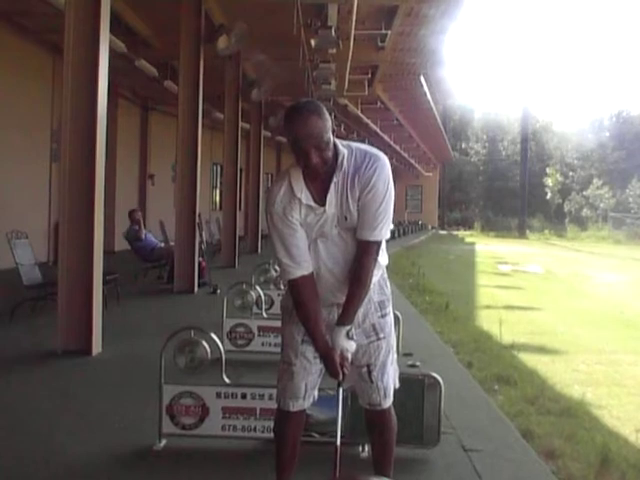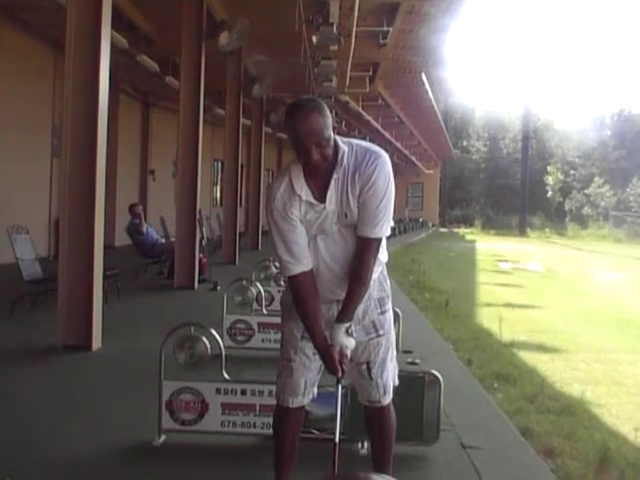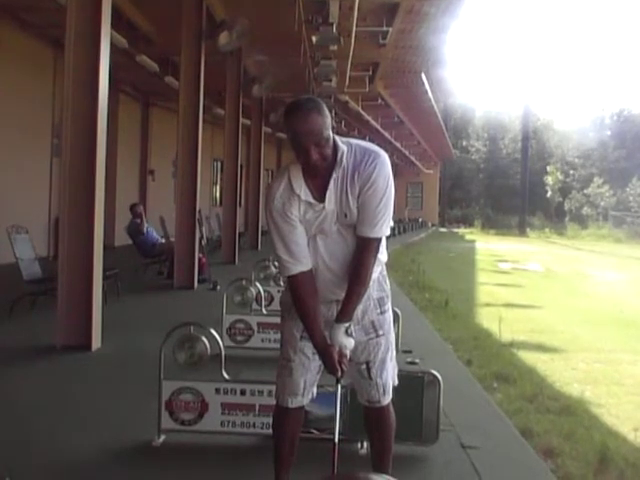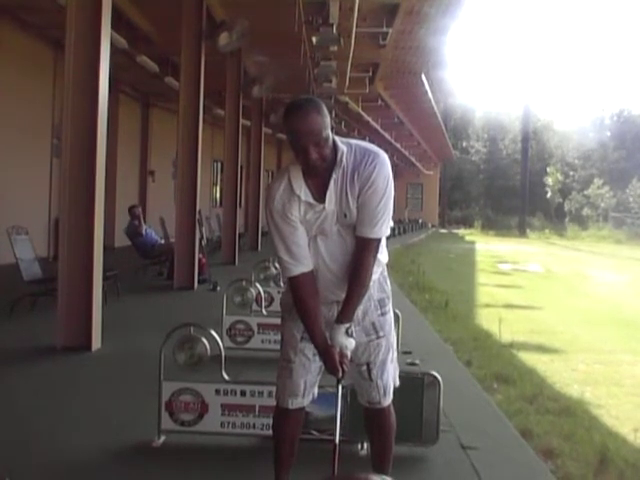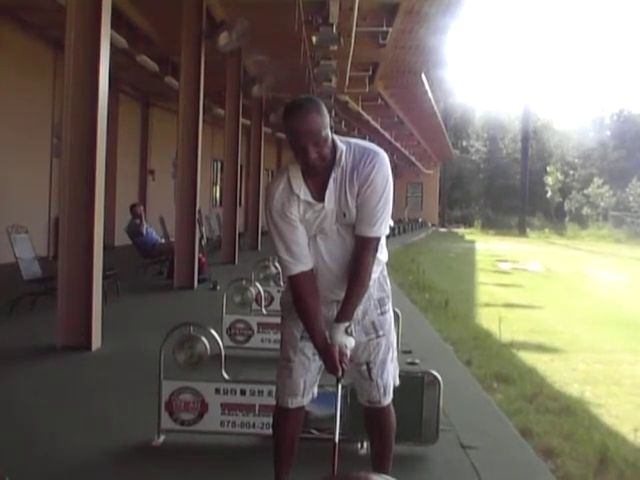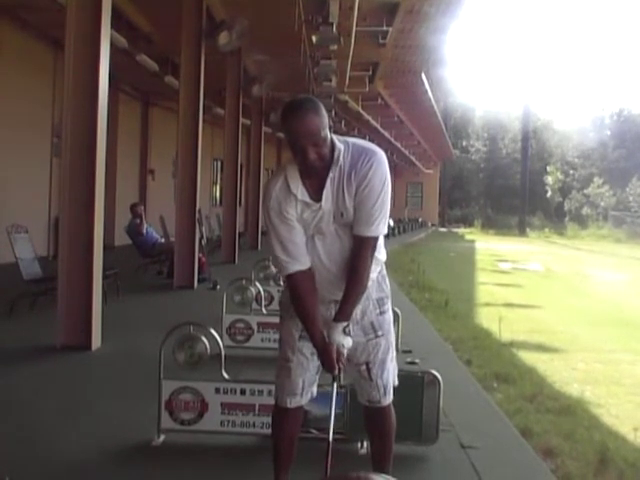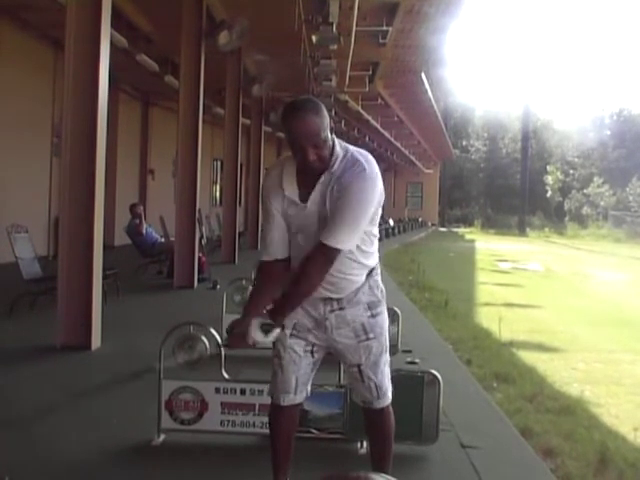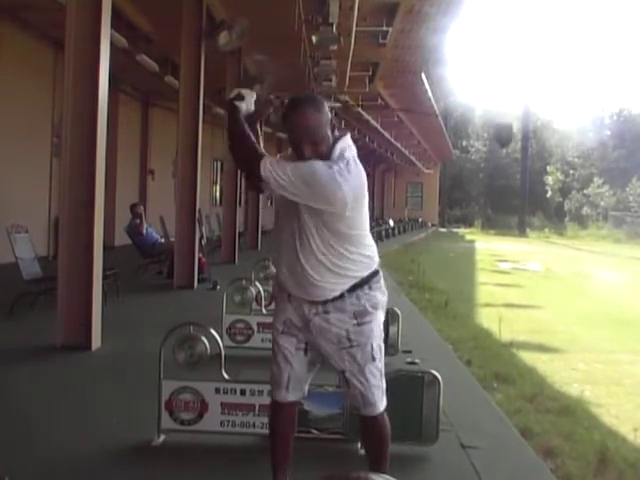
dt=0.5s
person 1, frame 1
left shoulder: (371, 167)
right shoulder: (282, 196)
left elbow: (369, 252)
right elbow: (299, 276)
left wrist: (344, 328)
right wrist: (322, 346)
left hip: (365, 299)
right hip: (308, 303)
left knee: (379, 399)
right knee: (291, 401)
person 1, frame 2
left shoulder: (372, 163)
right shoulder: (282, 192)
left elbow: (369, 247)
right elbow: (298, 272)
left wrist: (344, 323)
right wrist: (321, 342)
left hip: (365, 295)
right hip: (308, 298)
left knee: (378, 395)
right knee: (290, 397)
person 1, frame 3
left shoulder: (371, 164)
right shoulder: (282, 193)
left elbow: (369, 249)
right elbow: (298, 272)
left wrist: (343, 322)
right wrist: (321, 342)
left hip: (365, 296)
right hip: (308, 299)
left knee: (378, 395)
right knee: (290, 396)
person 1, frame 4
left shoulder: (371, 163)
right shoulder: (282, 193)
left elbow: (367, 250)
right elbow: (299, 273)
left wrist: (343, 324)
right wrist: (321, 343)
left hip: (365, 296)
right hip: (308, 300)
left knee: (378, 397)
right knee: (290, 398)
person 1, frame 5
left shoulder: (370, 162)
right shoulder: (281, 192)
left elbow: (367, 248)
right elbow: (299, 273)
left wrist: (343, 323)
right wrist: (322, 342)
left hip: (364, 296)
right hip: (308, 300)
left knee: (378, 396)
right knee: (290, 397)
person 1, frame 6
left shoulder: (369, 162)
right shoulder: (278, 191)
left elbow: (365, 248)
right elbow: (296, 271)
left wrist: (342, 321)
right wrist: (320, 339)
left hip: (364, 296)
right hip: (306, 299)
left knee: (378, 396)
right knee: (289, 397)
person 1, frame 7
left shoulder: (362, 174)
right shoulder: (277, 179)
left elbow: (324, 257)
right elbow: (274, 258)
left wrist: (274, 318)
right wrist: (249, 315)
left hip: (357, 298)
right hip: (296, 301)
left knee: (376, 398)
right knee: (285, 398)
person 1, frame 8
left shoulder: (335, 178)
right shoulder: (307, 164)
left elbow: (254, 166)
left wrist: (235, 116)
right wrist: (245, 123)
left hip: (350, 305)
right hip: (294, 300)
left knee: (370, 403)
right knee: (284, 396)
